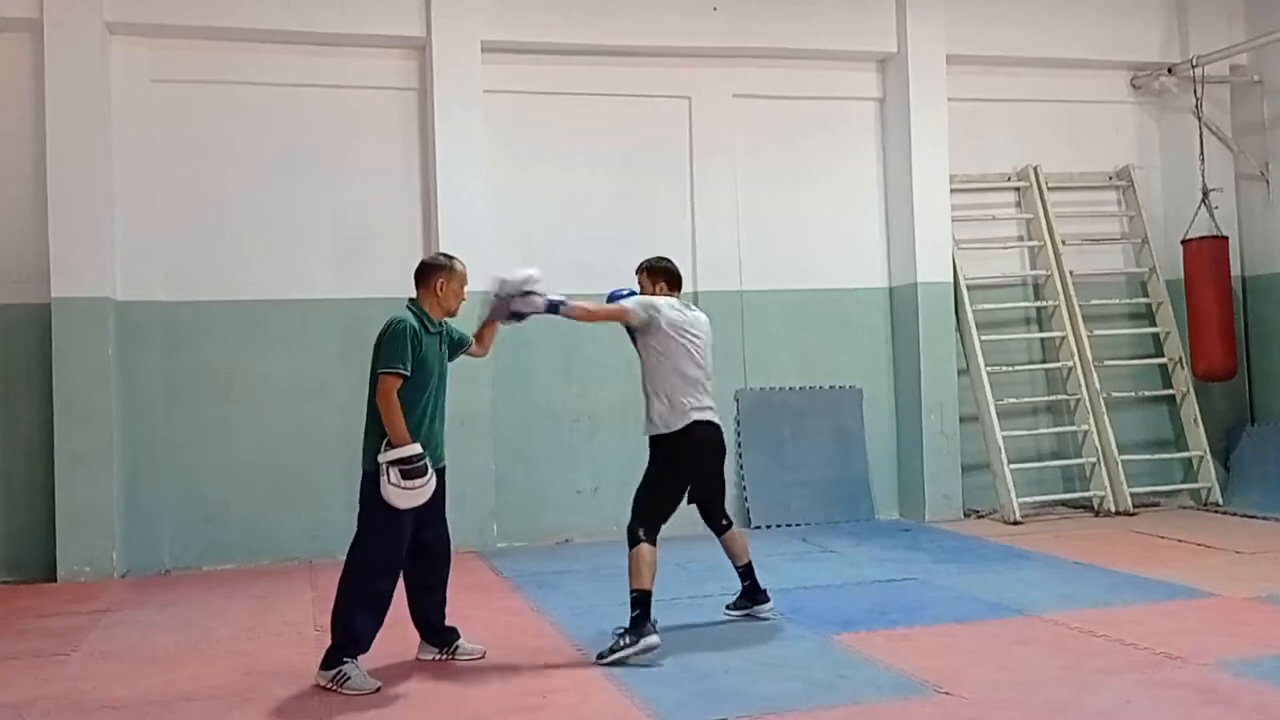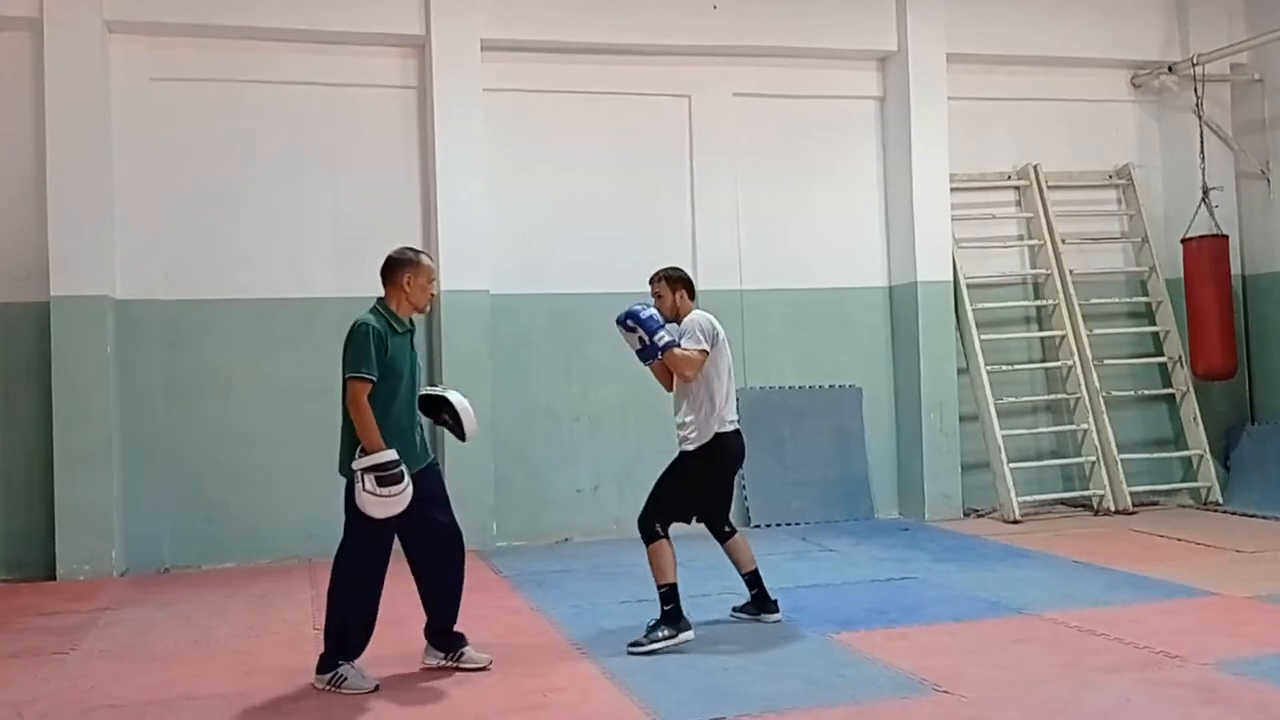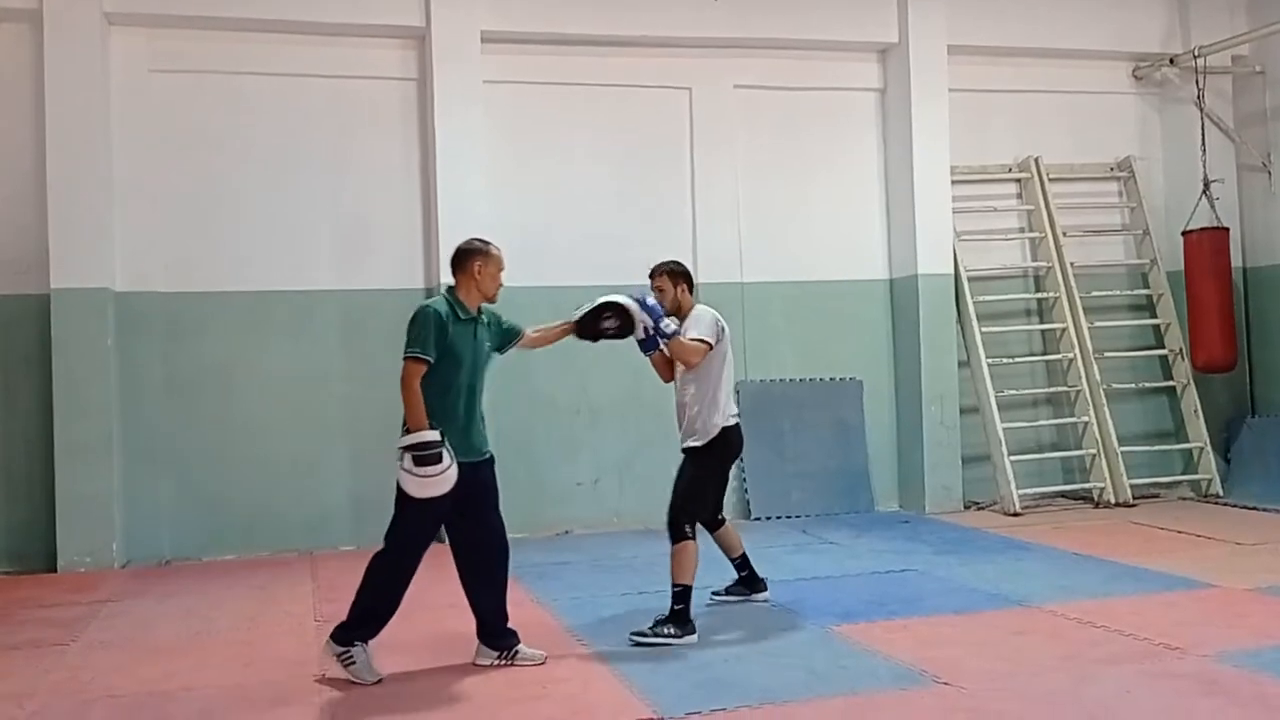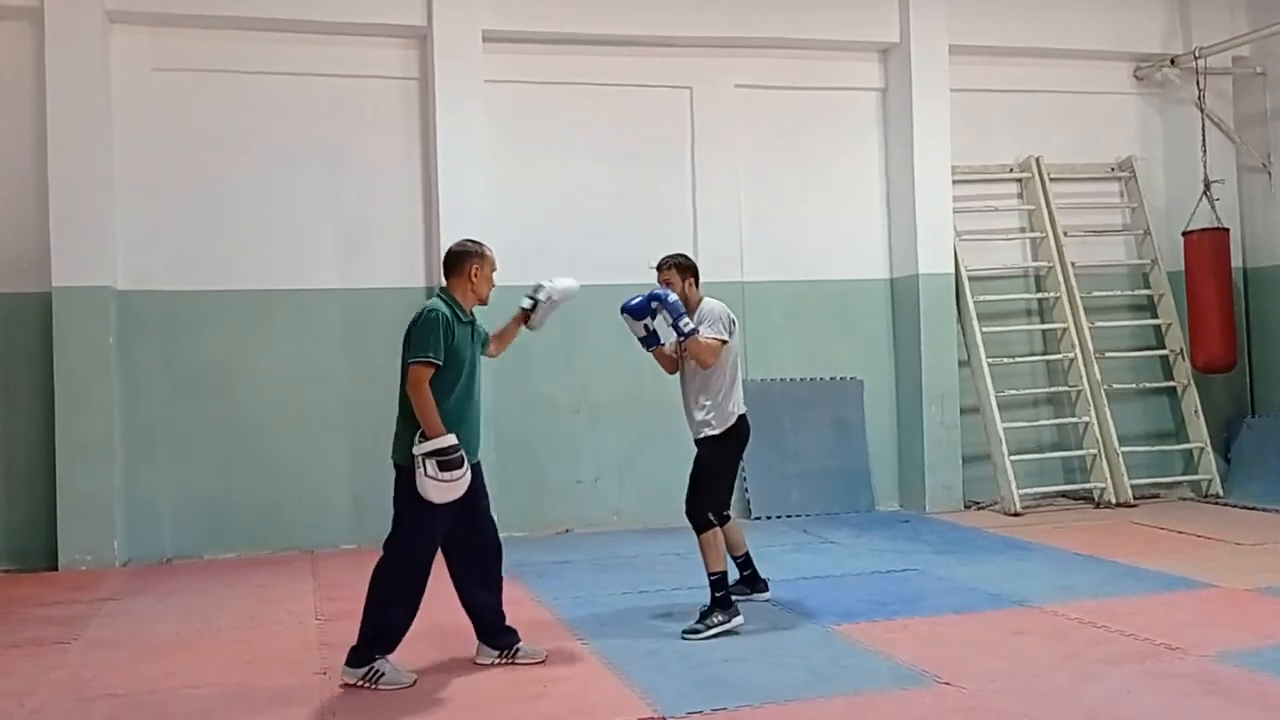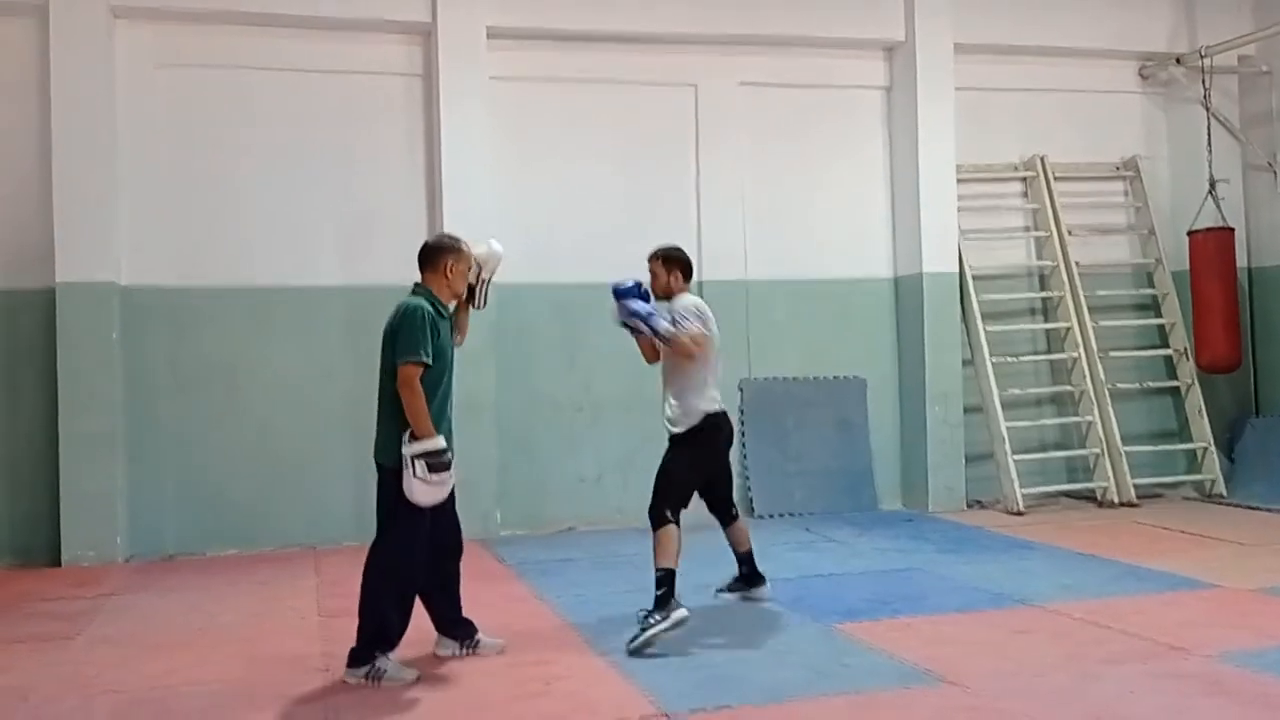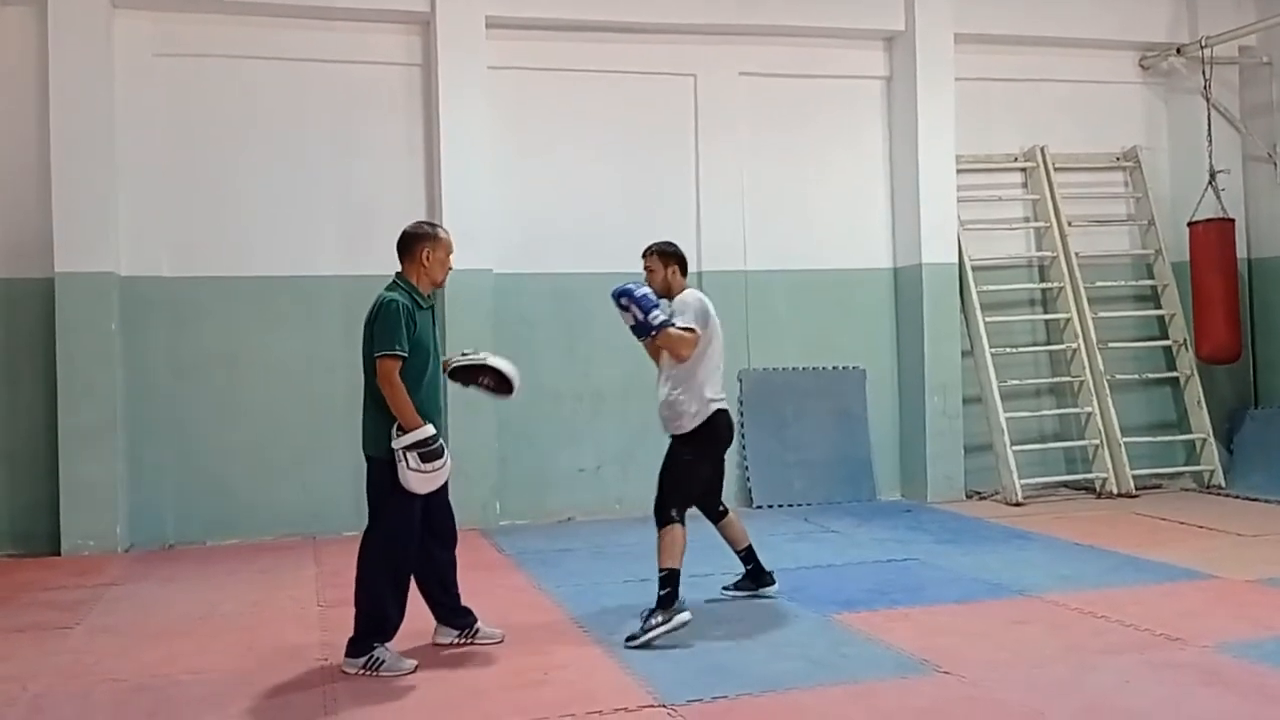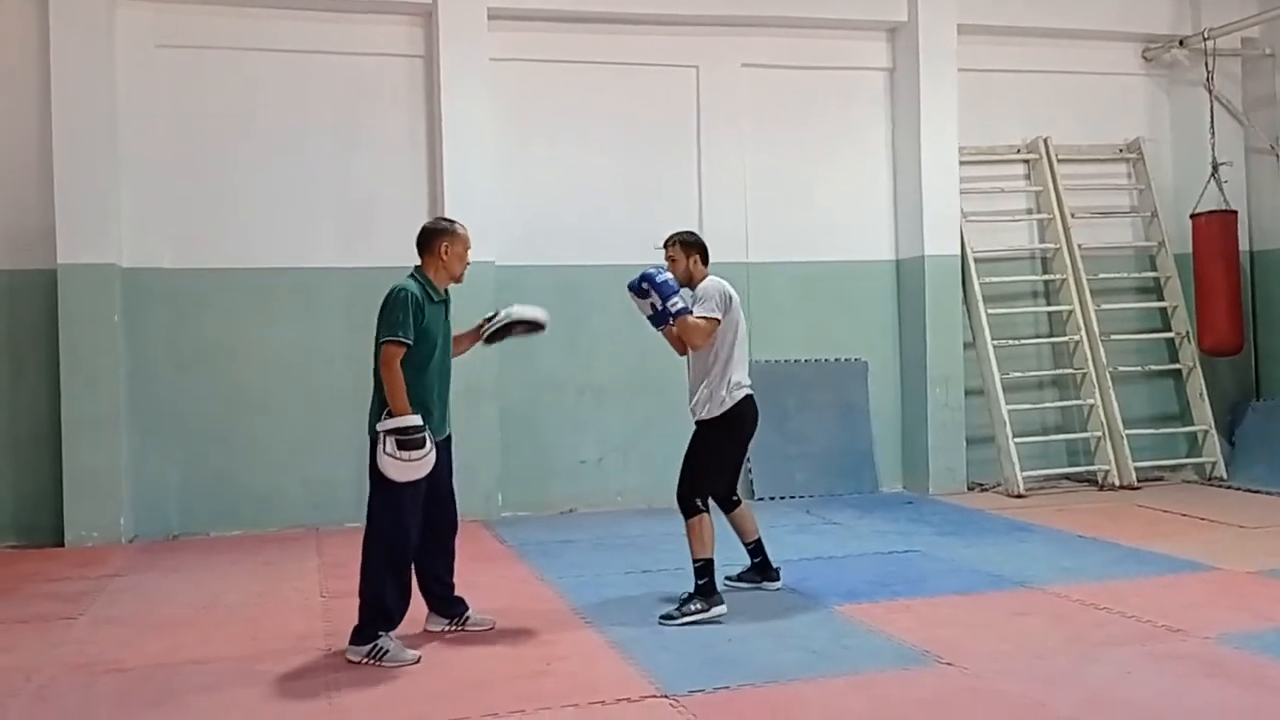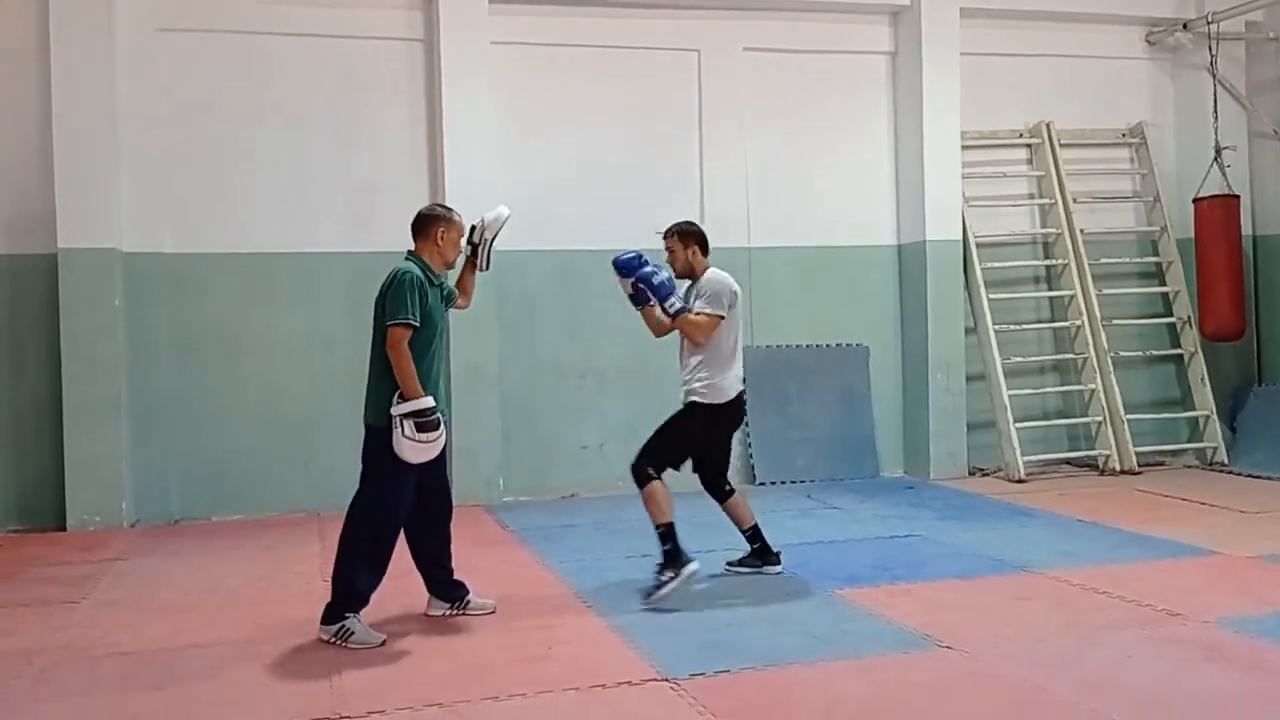
dt=0.5s
person 1, frame 1
left shoulder: (440, 331)
right shoulder: (404, 327)
left elbow: (479, 347)
right elbow: (386, 393)
left wrist: (499, 314)
right wrist: (406, 453)
left hip: (427, 464)
left knee: (431, 553)
right knee: (376, 560)
left ankle: (436, 638)
right ankle: (338, 661)
person 1, frame 2
left shoulder: (406, 329)
right shoulder: (368, 329)
right elbow: (357, 398)
right wrist: (381, 460)
left hip: (418, 464)
left knee: (444, 548)
right knee: (362, 566)
left ankle: (443, 644)
right ankle: (334, 664)
person 1, frame 3
left shoulder: (487, 322)
right shoulder: (433, 315)
left elbow: (529, 337)
right elbow: (410, 380)
left wrist: (575, 325)
left hip: (474, 458)
left knee: (487, 549)
right knee: (403, 550)
left ankle: (496, 642)
right ankle: (350, 639)
person 1, frame 4
left shoulder: (468, 320)
right shoulder: (435, 316)
left elbow: (491, 347)
right elbow: (417, 383)
left wrist: (523, 318)
right wrist: (440, 443)
left hip: (462, 459)
left knee: (481, 549)
right knee: (408, 557)
left ankle: (495, 640)
right ankle: (365, 658)
person 1, frame 5
left shoulder: (436, 312)
right shoulder: (416, 312)
left elbow: (454, 337)
right elbow: (408, 382)
left wrist: (466, 301)
right wrist: (429, 443)
left hip: (432, 453)
right hip: (409, 456)
left knee: (444, 545)
right knee: (398, 553)
left ankle: (454, 632)
right ankle: (367, 658)
person 1, frame 6
left shoulder: (421, 304)
right shoulder: (394, 305)
right elbow: (388, 376)
right wrist: (419, 434)
right hip: (396, 449)
left knee: (437, 536)
right knee: (391, 544)
left ankle: (453, 621)
right ankle: (365, 648)
person 1, frame 7
left shoulder: (441, 299)
right shoulder: (406, 295)
right elbow: (389, 363)
left wrist: (485, 329)
left hip: (436, 435)
left knee: (439, 524)
right knee: (394, 533)
left ankle: (445, 609)
right ankle: (370, 635)
person 1, frame 8
left shoulder: (433, 281)
right shoulder: (407, 278)
left elbow: (462, 299)
right elbow: (396, 345)
left wrist: (476, 259)
right wrist: (418, 404)
right hip: (396, 421)
left knee: (433, 509)
right knee: (378, 514)
left ankle: (444, 592)
right ankle: (340, 614)
person 2, frame 1
left shoulder: (656, 309)
right shoulder: (700, 319)
left elbow: (597, 312)
left wrist: (548, 303)
right wrist: (636, 328)
left hip: (678, 438)
right hip: (710, 433)
left knee: (642, 527)
right knee: (716, 517)
left ankle: (641, 626)
right ankle: (754, 594)
person 2, frame 2
left shoulder: (697, 322)
right shoulder: (690, 328)
left elbow: (688, 371)
right elbow: (671, 382)
left wrist: (659, 333)
right wrist: (643, 344)
left hip: (709, 444)
right hip: (724, 442)
left knee: (652, 522)
right knee: (719, 524)
left ankle: (672, 619)
right ankle: (762, 600)
person 2, frame 3
left shoulder: (704, 317)
right shoulder: (682, 325)
left elbow: (692, 358)
right elbow: (669, 373)
left wrist: (663, 323)
right wrist: (645, 335)
left hip: (714, 436)
right hip: (706, 438)
left knee: (681, 520)
right knee: (706, 515)
left ankle: (678, 618)
right ankle: (750, 581)
person 2, frame 4
left shoulder: (714, 311)
right shoulder: (688, 317)
left elbow: (707, 358)
right elbow: (673, 365)
left wrist: (679, 319)
right wrist: (645, 332)
left hip: (724, 427)
right hip: (710, 429)
left knee: (700, 510)
right knee: (714, 510)
left ankle: (722, 606)
right ankle: (752, 580)
person 2, frame 5
left shoulder: (690, 308)
right shoulder: (676, 311)
left elbow: (692, 351)
right elbow: (653, 356)
left wrist: (651, 318)
right wrist: (637, 324)
left hip: (698, 429)
right hip: (710, 427)
left knee: (663, 510)
right knee: (722, 506)
left ankle: (665, 604)
right ankle: (750, 577)
person 2, frame 6
left shoulder: (689, 301)
right shoulder: (684, 305)
left elbow: (682, 348)
right elbow: (663, 357)
left wrist: (653, 313)
right wrist: (640, 322)
left hip: (699, 424)
right hip: (710, 421)
left knee: (669, 509)
right knee: (710, 503)
left ankle: (668, 604)
right ankle: (758, 575)
person 2, frame 7
left shoulder: (712, 289)
right shoulder: (705, 294)
left elbow: (697, 337)
right elbow: (685, 347)
left wrist: (671, 298)
right wrist: (656, 312)
left hip: (724, 411)
right hip: (731, 410)
left knee: (691, 496)
right knee: (724, 493)
left ankle: (705, 594)
right ankle: (762, 568)
person 2, frame 8
left shoulder: (716, 282)
right shoulder: (696, 289)
left elbow: (698, 334)
right elbow: (661, 329)
left wrist: (668, 296)
right wrist: (638, 291)
left hip: (713, 401)
right hip: (717, 401)
left knee: (646, 466)
right knee: (716, 482)
left ankle: (674, 559)
right ankle: (762, 552)
